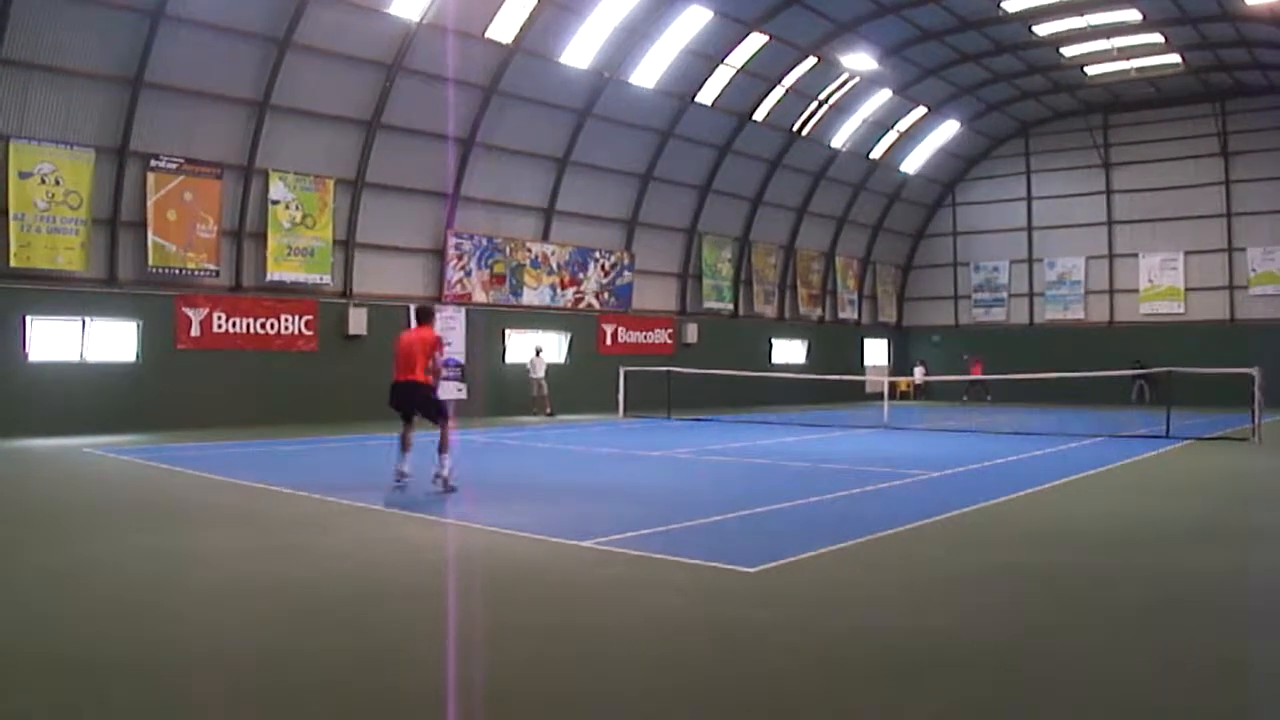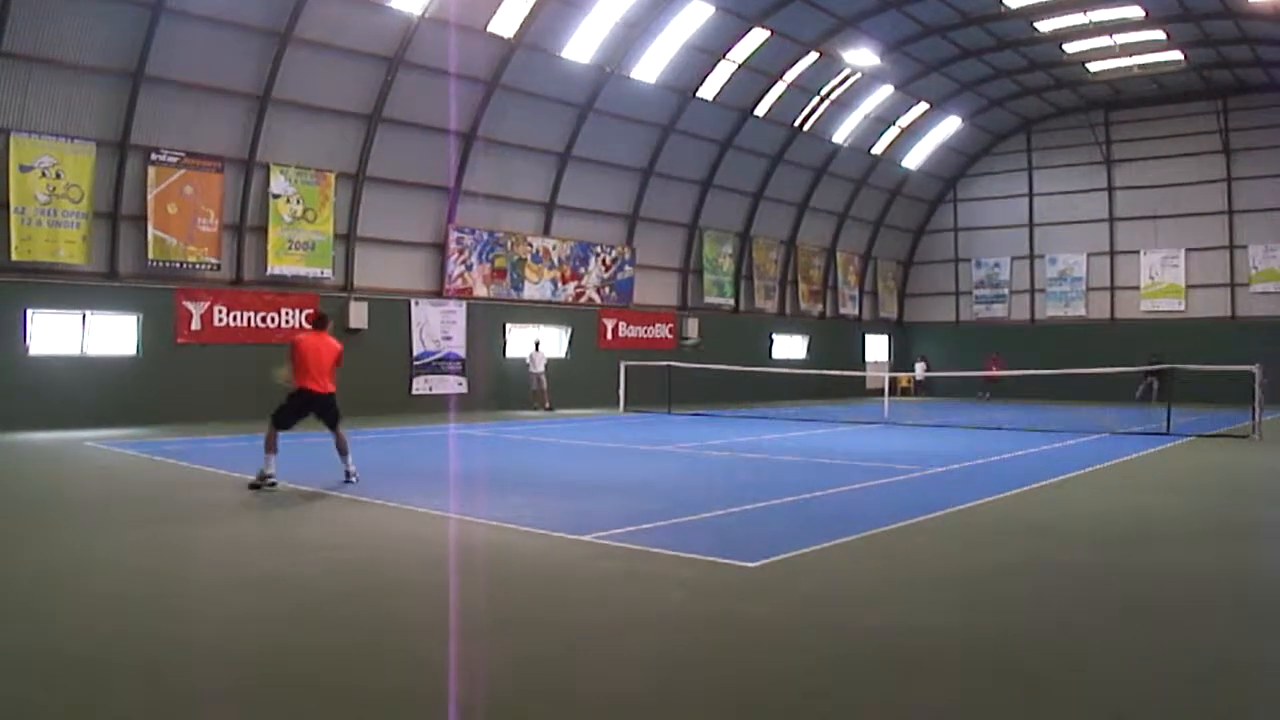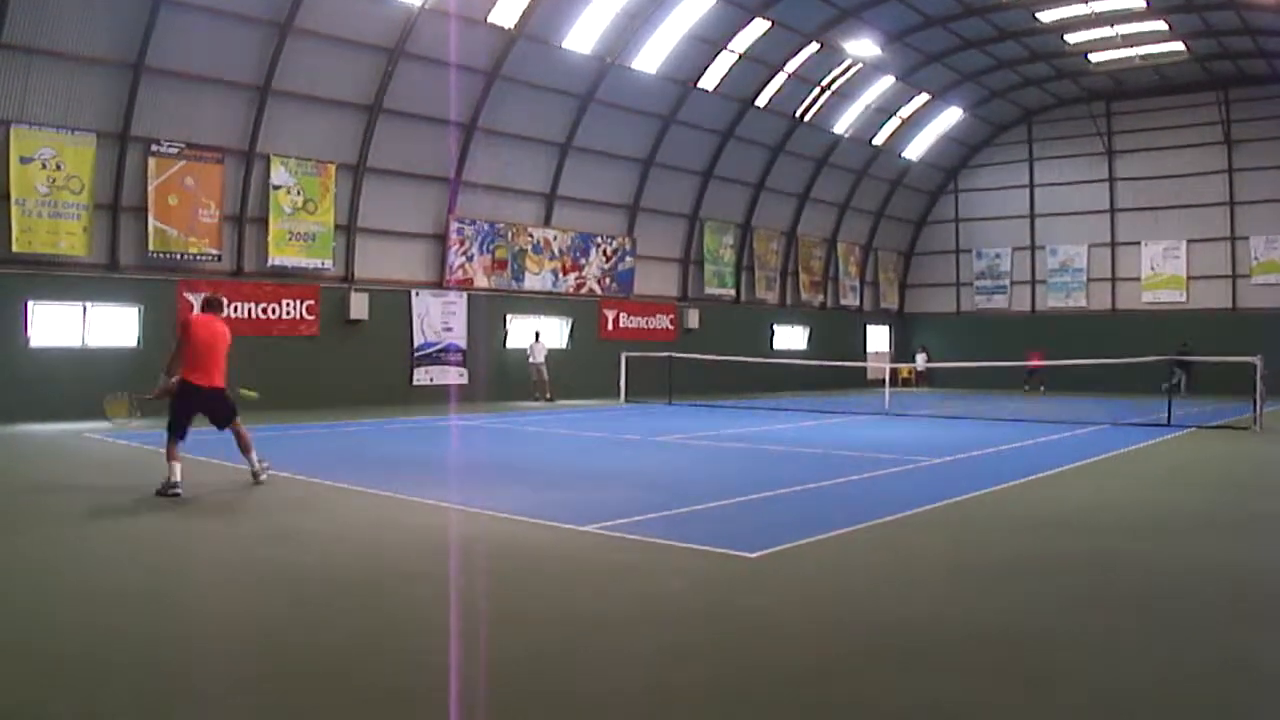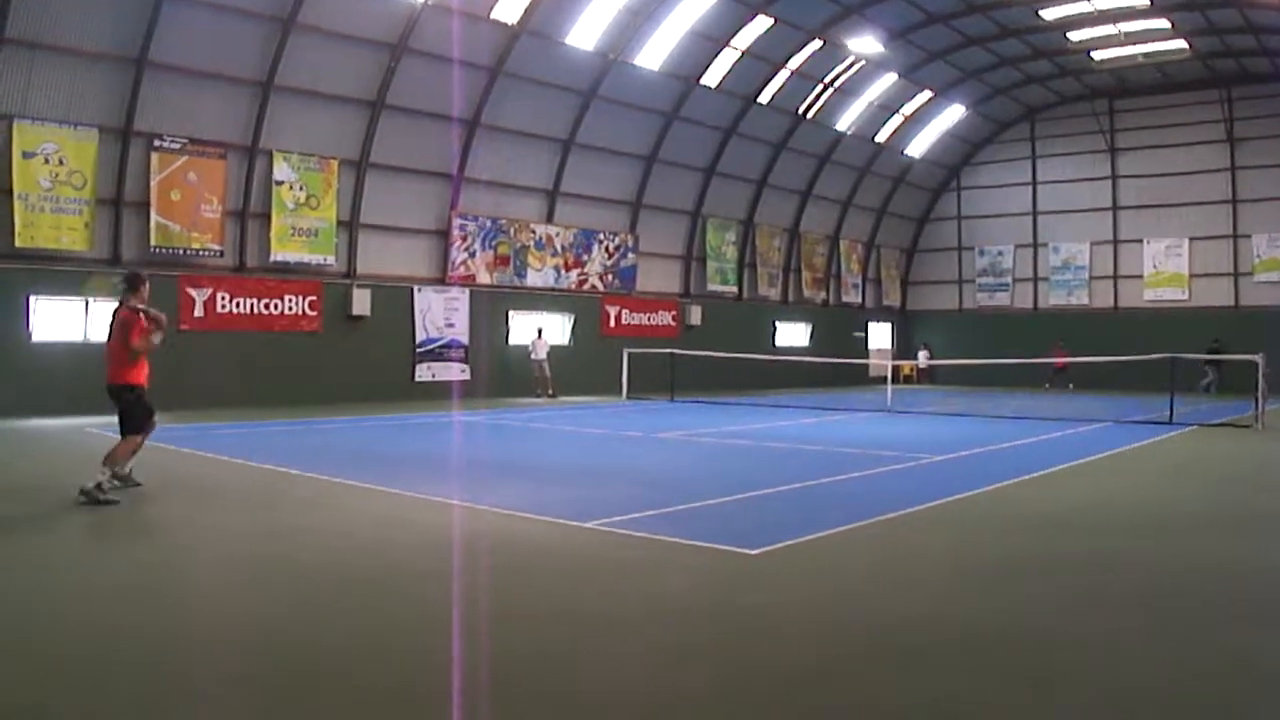
dt=0.5s
person 1, frame 1
left shoulder: (403, 337)
right shoulder: (434, 338)
right elbow: (437, 367)
right wrist: (435, 384)
left hip: (399, 386)
right hip: (420, 387)
left knee: (407, 425)
right knee: (445, 425)
left ankle: (401, 471)
right ankle: (443, 475)
person 1, frame 2
left shoulder: (298, 340)
right shoulder: (336, 346)
left elbow: (293, 369)
left hip: (303, 393)
right hip: (326, 395)
left knee: (273, 427)
right knee: (337, 430)
left ankle: (268, 475)
right ankle: (350, 471)
person 1, frame 3
left shoulder: (190, 321)
right shoulder: (225, 331)
left elbow: (177, 355)
left wrist: (167, 380)
left hip: (189, 388)
right hip: (214, 389)
left knee: (174, 437)
right knee: (236, 426)
left ankle: (174, 482)
right ankle: (257, 470)
person 1, frame 4
left shoulder: (132, 311)
right shoulder: (129, 314)
left elbow: (160, 322)
right elbow: (146, 347)
left wrist: (150, 314)
right wrist: (154, 338)
left hip: (130, 383)
right hip: (126, 385)
left knee: (147, 424)
right knee: (133, 438)
left ankle: (123, 472)
right ankle: (94, 486)
